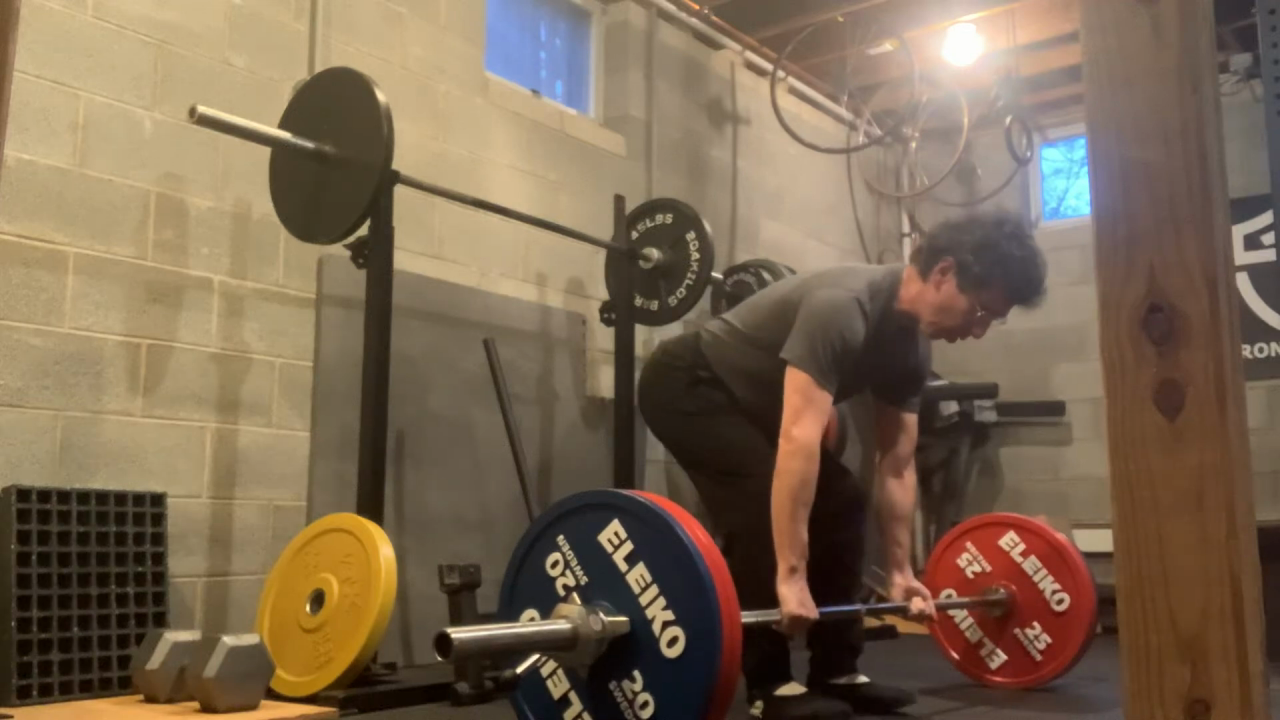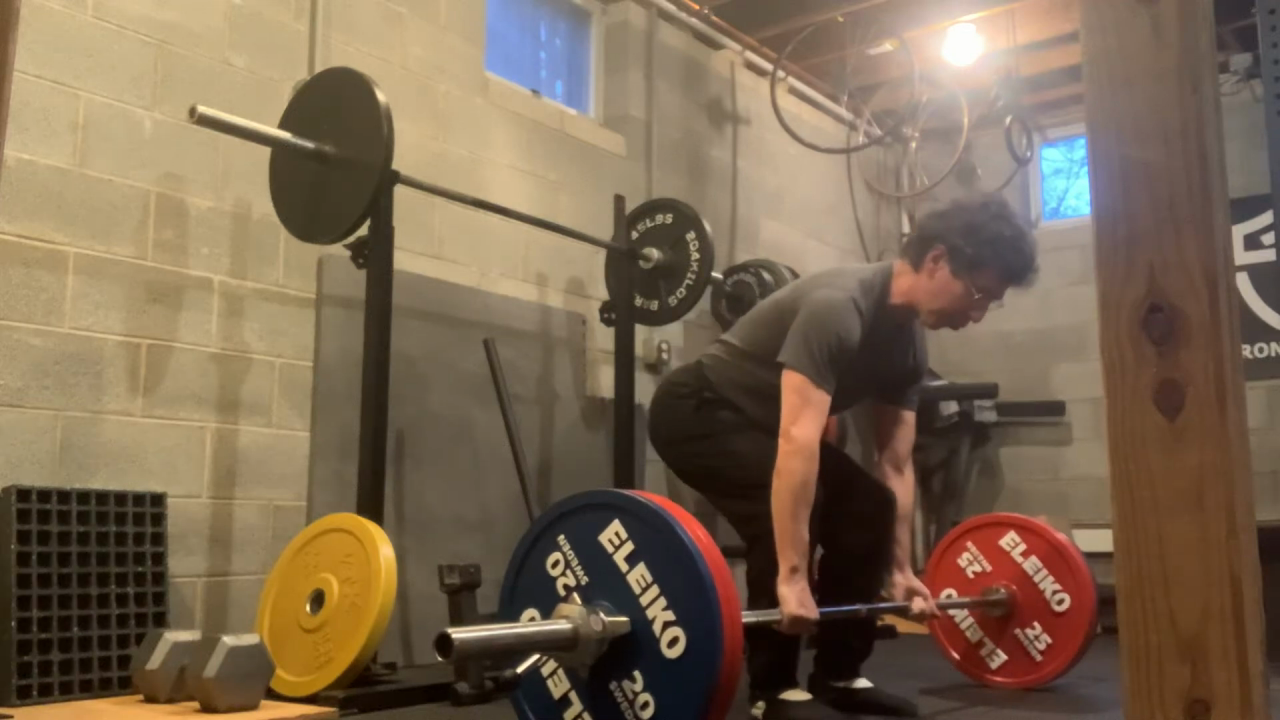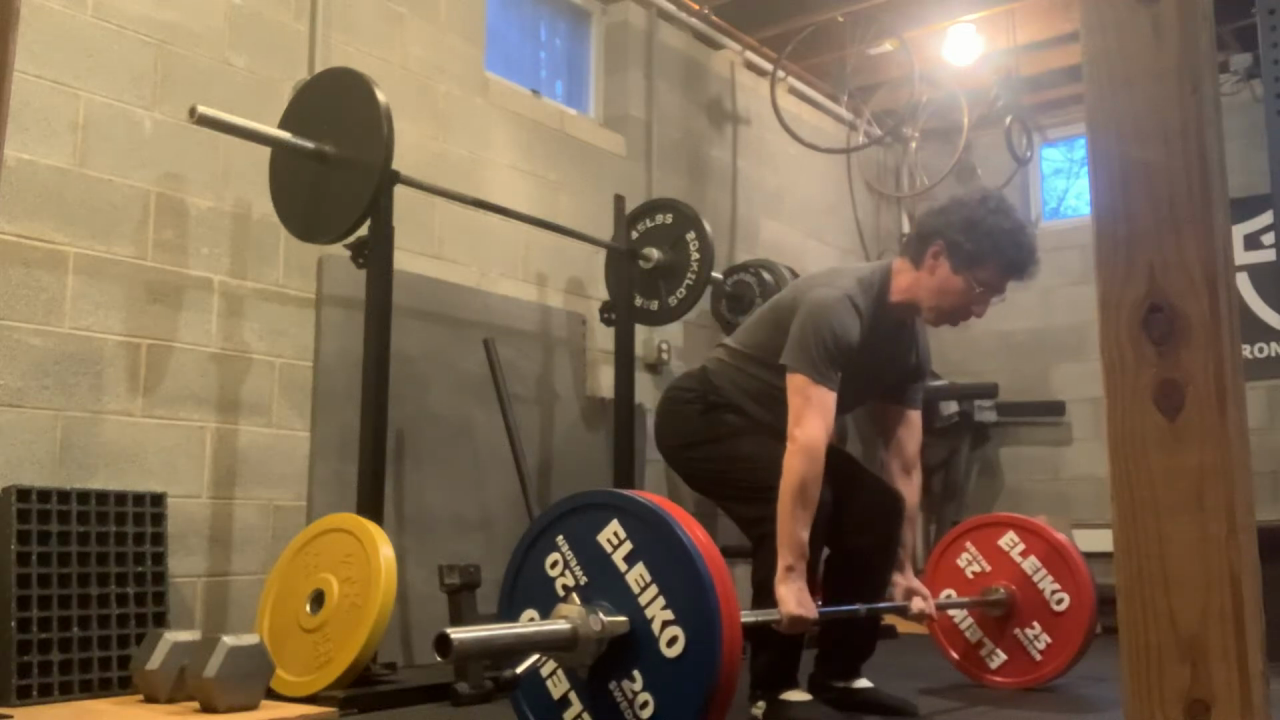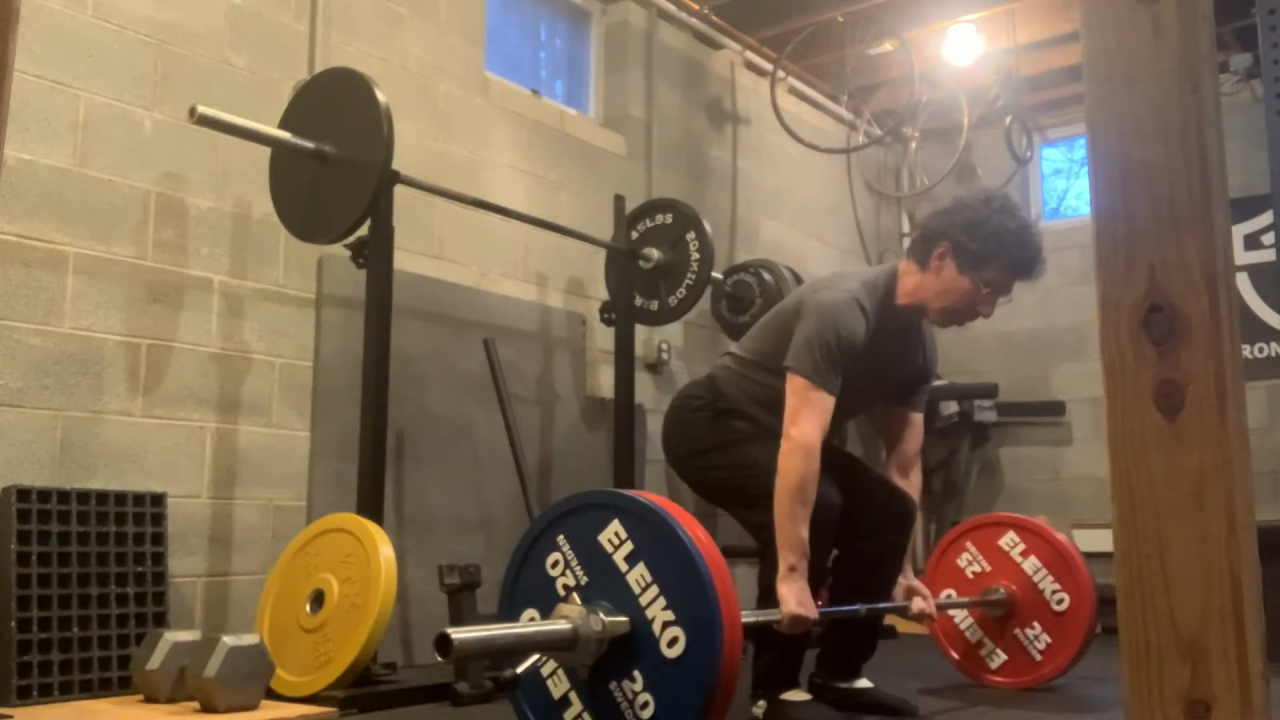
dt=0.7s
person 1, frame 1
left shoulder: (911, 345)
right shoulder: (842, 307)
left elbow: (897, 466)
right elbow: (798, 441)
left wrist: (900, 572)
right wrist: (790, 577)
left hip: (750, 399)
right hip: (688, 385)
left knee: (841, 501)
right knee: (764, 502)
left ankle: (836, 672)
person 1, frame 2
left shoulder: (908, 342)
right shoulder: (836, 307)
left elbow: (896, 465)
right elbow: (797, 442)
left wrist: (900, 571)
right wrist: (792, 577)
left hip: (759, 421)
right hip: (697, 411)
left knee: (868, 506)
right knee: (790, 509)
left ankle: (838, 675)
person 1, frame 3
left shoulder: (910, 343)
right shoulder: (835, 306)
left elbow: (904, 465)
right elbow: (806, 441)
left wrist: (902, 571)
right wrist: (790, 576)
left hip: (766, 424)
right hip: (703, 416)
left knee: (876, 510)
right knee: (801, 507)
left ankle: (838, 676)
person 1, frame 4
left shoulder: (918, 344)
right shoulder: (841, 309)
left elbow: (904, 465)
right elbow: (799, 443)
left wrist: (902, 572)
right wrist: (791, 577)
left hip: (774, 432)
right hip: (711, 425)
left knee: (887, 511)
right knee: (815, 506)
left ankle: (837, 674)
